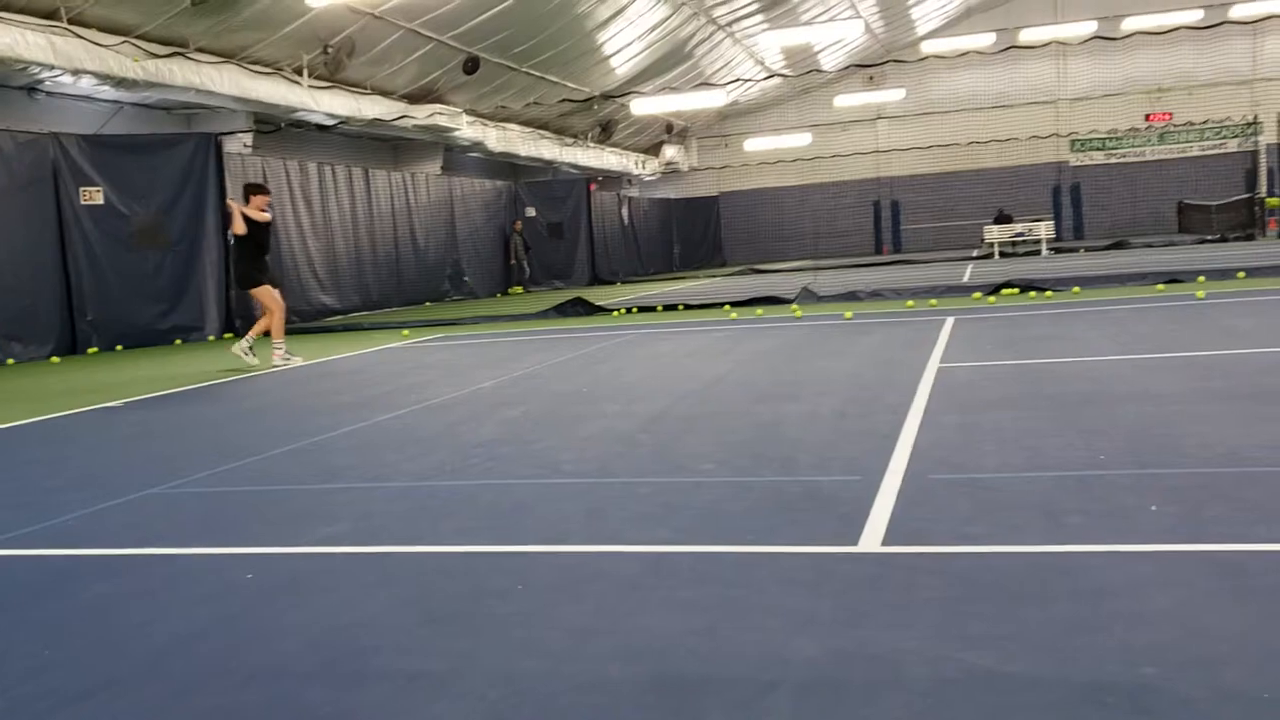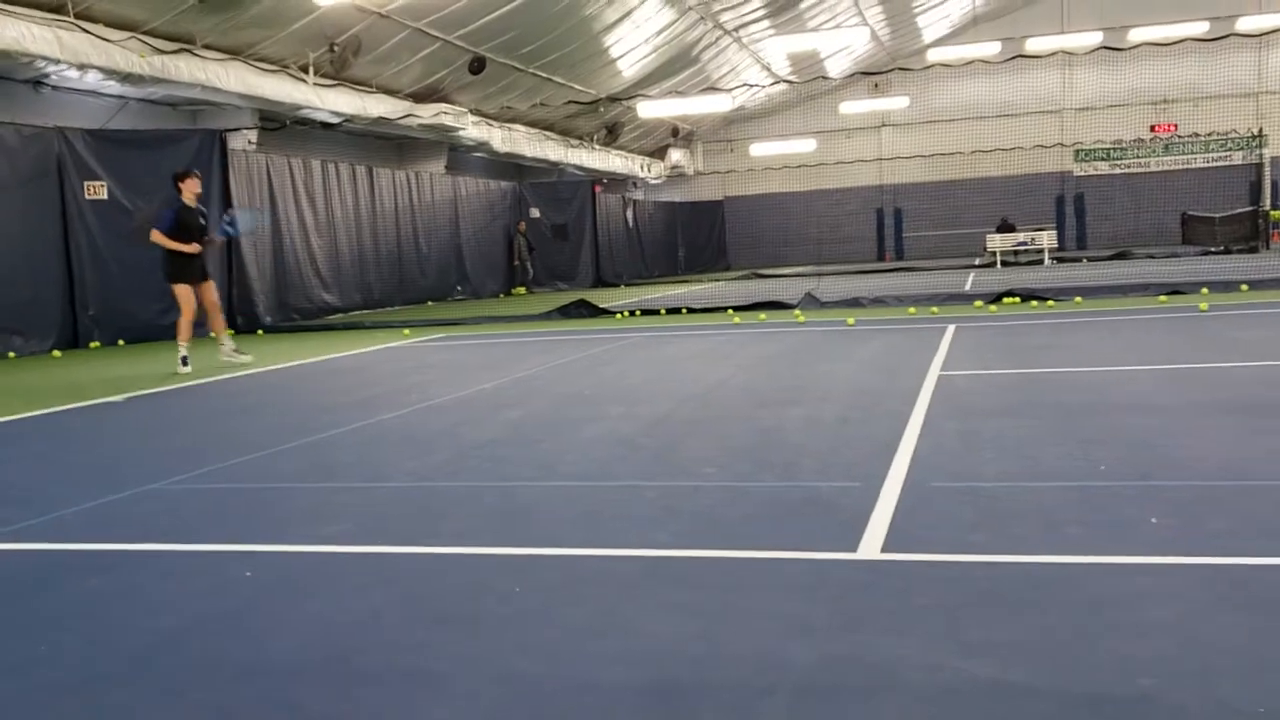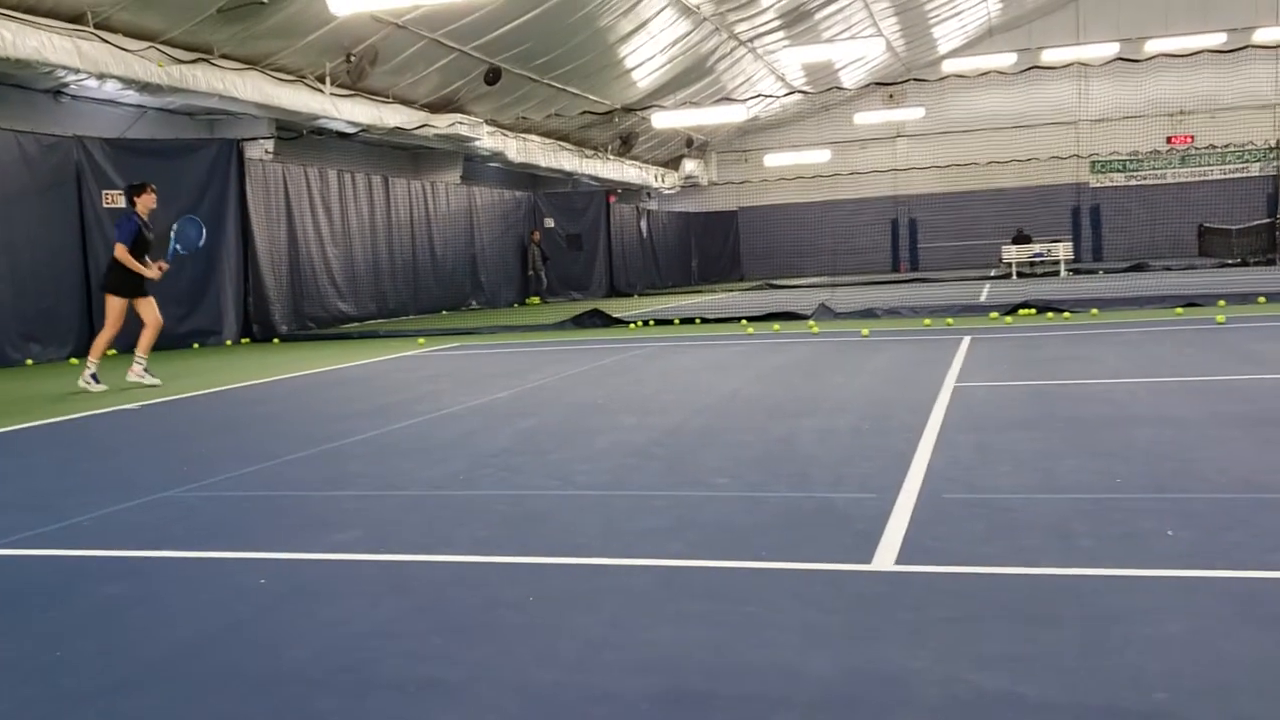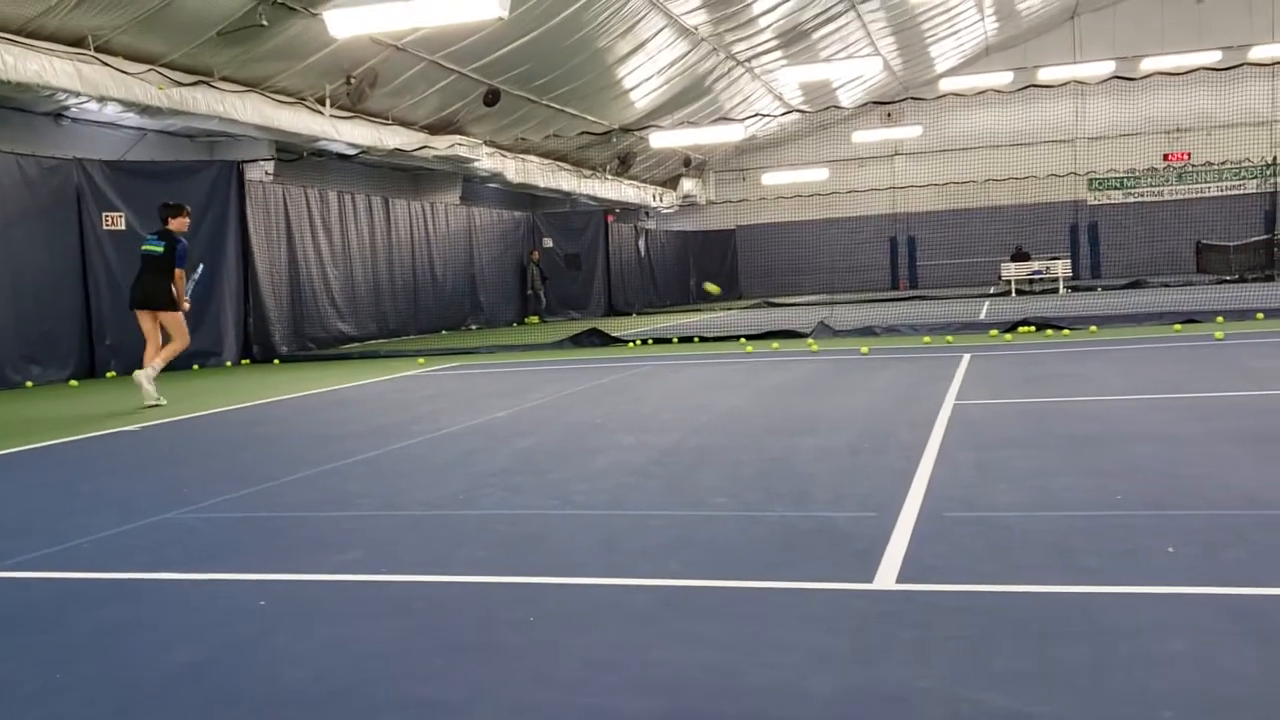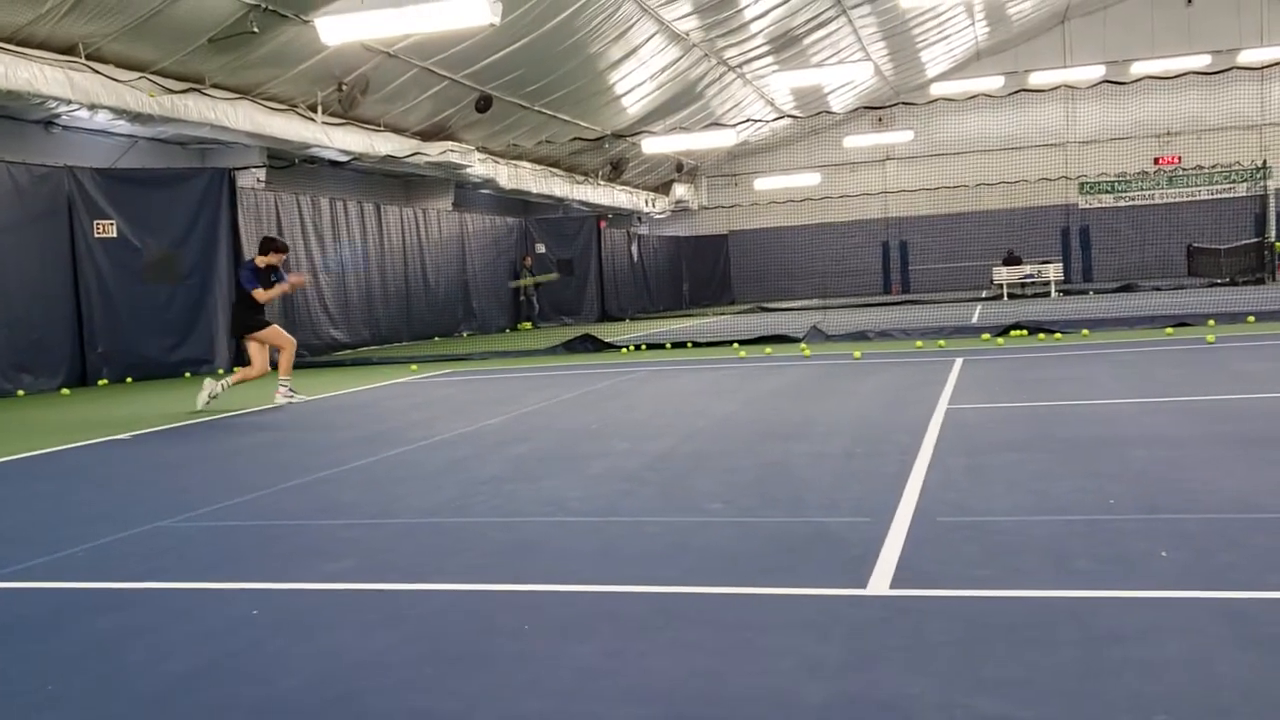
dt=0.7s
person 1, frame 1
left shoulder: (264, 214)
right shoulder: (241, 219)
left elbow: (264, 217)
right elbow: (240, 231)
left wrist: (241, 208)
right wrist: (236, 210)
left hip: (261, 269)
right hip: (248, 271)
left knee: (272, 315)
right knee: (278, 307)
left ankle: (245, 345)
right ankle: (280, 354)
person 1, frame 2
left shoulder: (201, 211)
right shoulder: (174, 210)
right elbow: (154, 236)
left wrist: (205, 243)
right wrist: (184, 248)
left hip: (197, 265)
right hip: (178, 266)
left knee: (214, 307)
right knee: (189, 311)
left ankle: (228, 348)
right ankle: (183, 355)
person 1, frame 3
left shoulder: (146, 224)
right shoulder: (131, 222)
right elbow: (120, 253)
left wrist: (154, 265)
right wrist: (145, 271)
left hip: (136, 282)
right hip: (119, 280)
left knee: (155, 322)
right knee: (112, 327)
left ankle: (137, 369)
right ankle: (88, 373)
person 1, frame 4
left shoulder: (150, 238)
right shoulder: (179, 243)
right elbow: (179, 276)
left wrist: (177, 297)
right wrist: (182, 302)
left hip: (138, 291)
right hip: (159, 293)
left knee: (154, 342)
right knee: (181, 340)
left ankle: (149, 394)
right ankle: (147, 373)
person 1, frame 5
left shoulder: (273, 268)
right shoulder: (247, 271)
left elbow: (287, 288)
right elbow: (262, 298)
left wrist: (293, 282)
right wrist: (284, 286)
left hip: (254, 318)
right hip: (246, 319)
left knee: (260, 368)
right knee: (289, 344)
left ankle: (217, 386)
right ankle: (283, 391)
